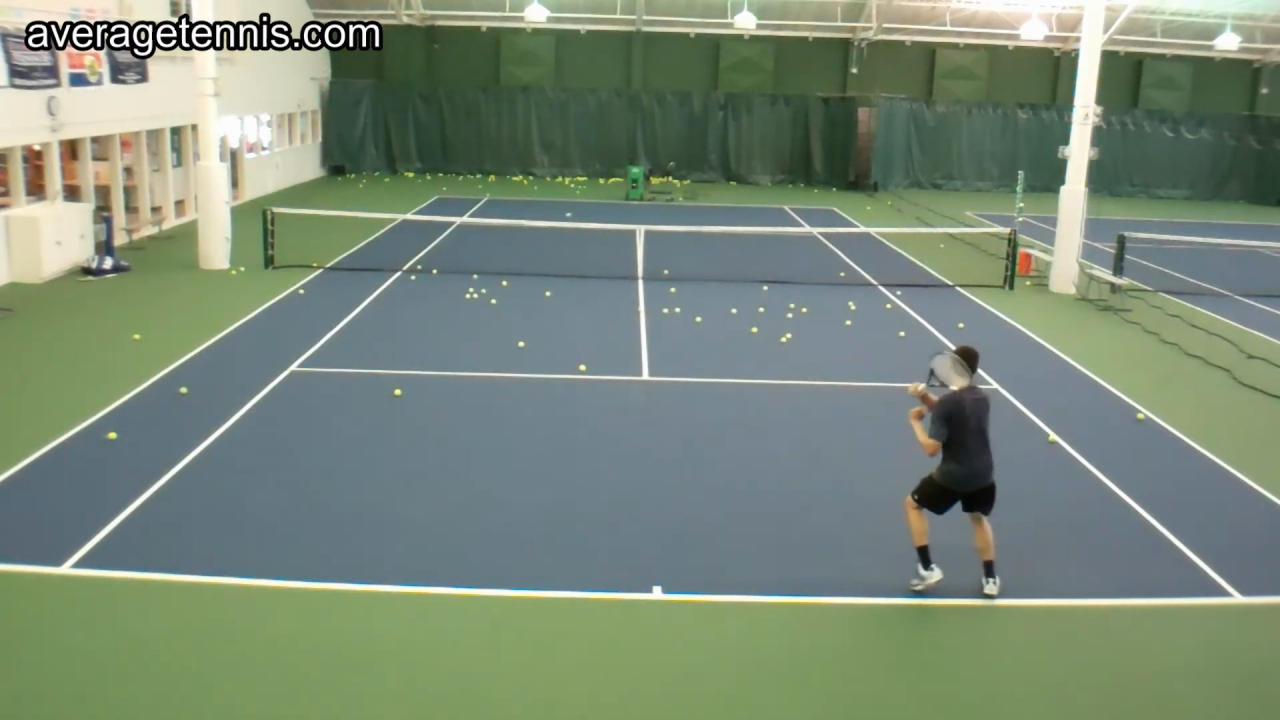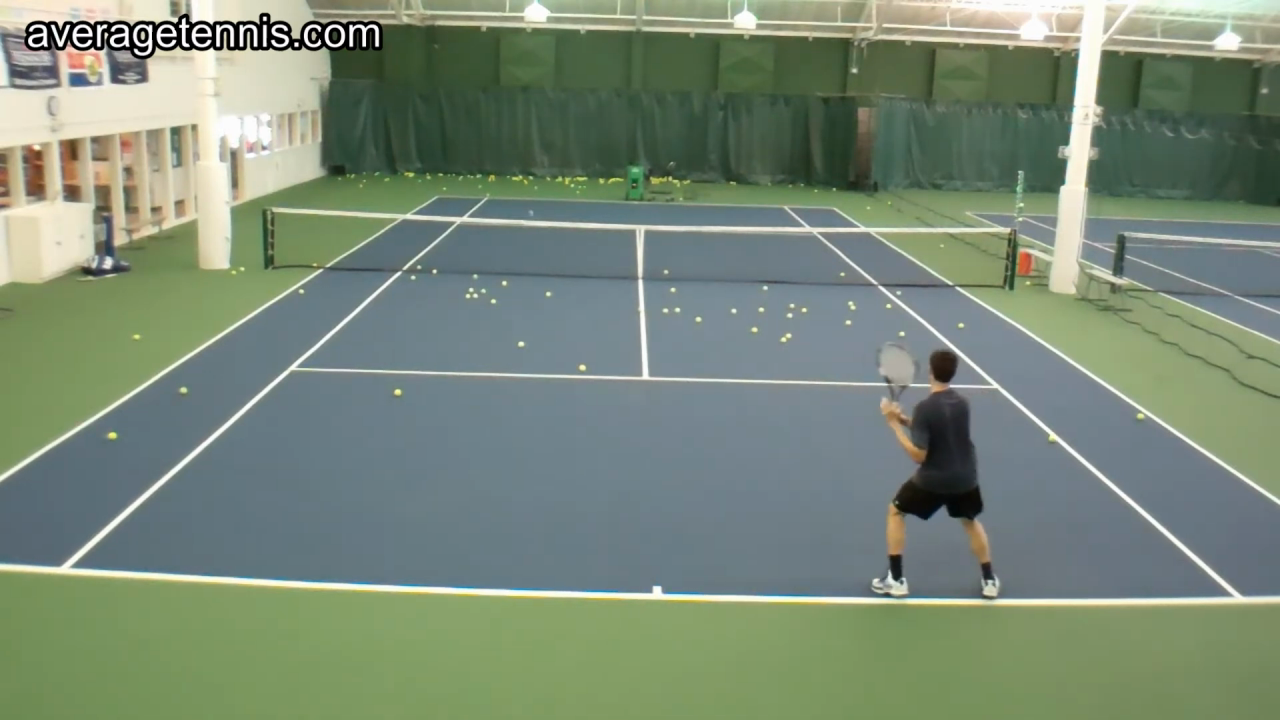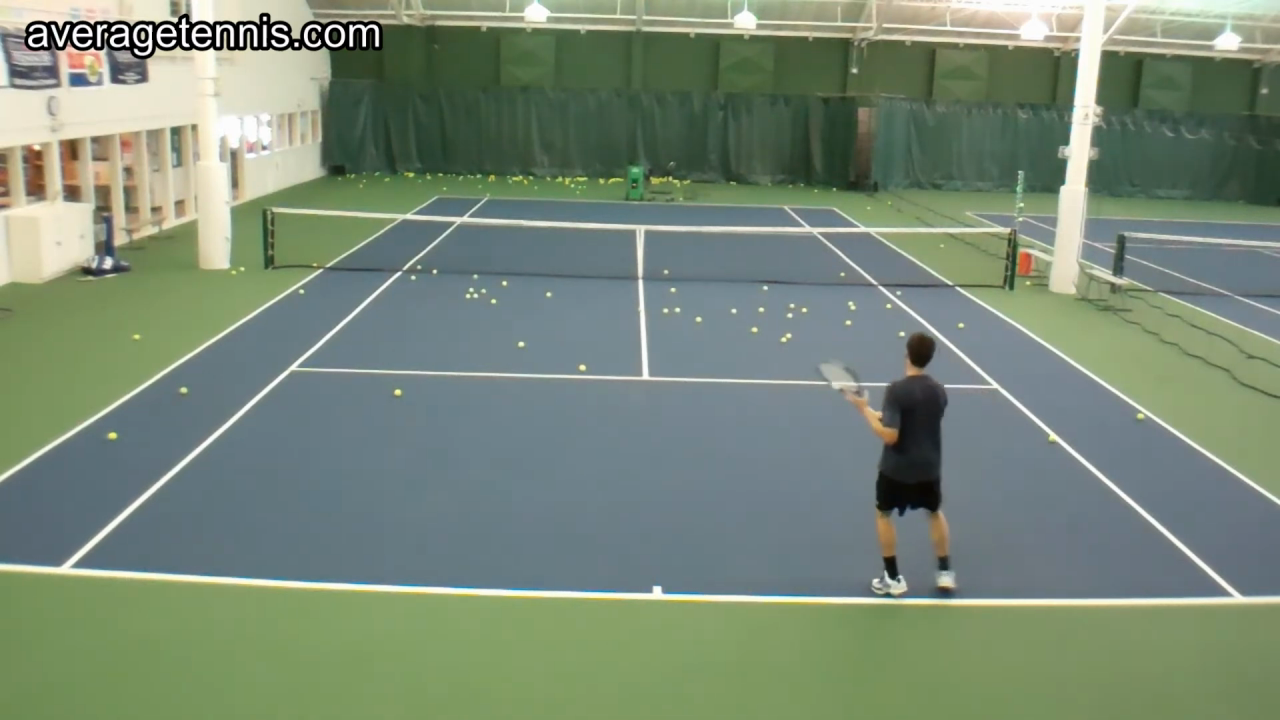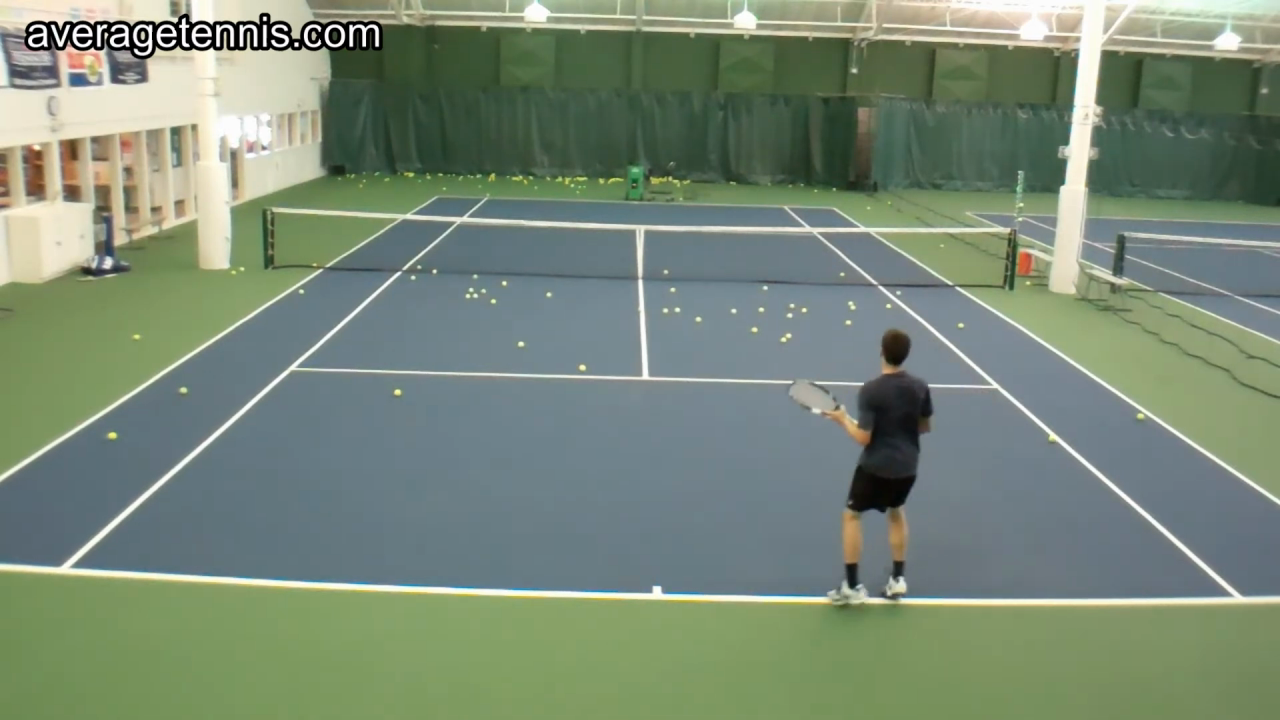
dt=0.2s
person 1, frame 1
left shoulder: (947, 403)
right shoulder: (982, 397)
left elbow: (932, 448)
left wrist: (915, 421)
right wrist: (925, 397)
left hip: (952, 476)
right hip: (983, 475)
left knee: (912, 504)
right knee: (979, 518)
left ankle: (927, 569)
right ankle: (990, 579)
person 1, frame 2
left shoulder: (925, 408)
right shoulder: (962, 403)
left elbow: (919, 455)
left wrist: (895, 427)
right wrist: (904, 419)
left hip: (932, 481)
right hip: (965, 479)
left knee: (895, 512)
right knee: (971, 521)
left ankle: (896, 580)
right ankle: (989, 580)
person 1, frame 3
left shoulder: (895, 391)
right shoulder: (939, 391)
left elbow: (890, 436)
left wrist: (867, 412)
left hip: (897, 468)
right hip: (929, 467)
left knee: (884, 515)
right knee: (934, 513)
left ankle: (893, 578)
right ankle: (945, 572)
person 1, frame 4
left shoulder: (871, 390)
right shoulder: (920, 387)
left elbow: (863, 439)
right elbow: (925, 427)
left wrist: (844, 420)
left hip: (876, 466)
right hip: (907, 464)
left knee: (852, 517)
right knee: (896, 514)
left ankle: (852, 586)
right ankle: (898, 579)
